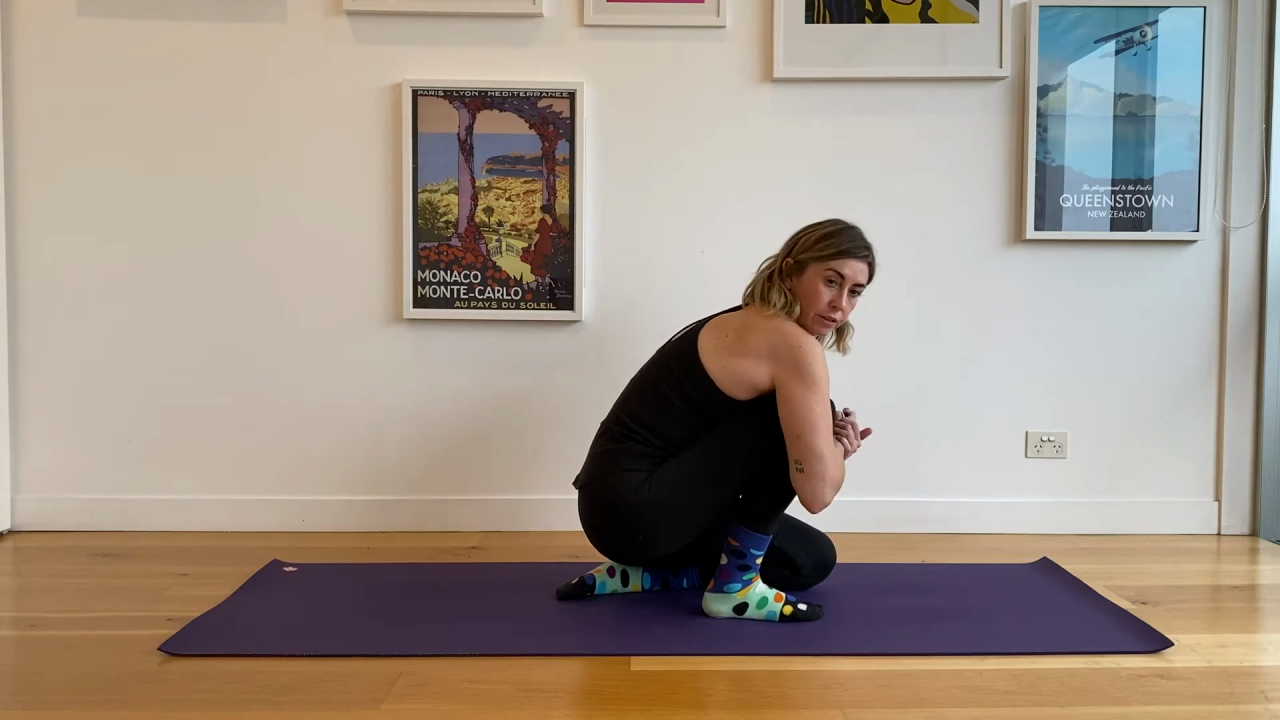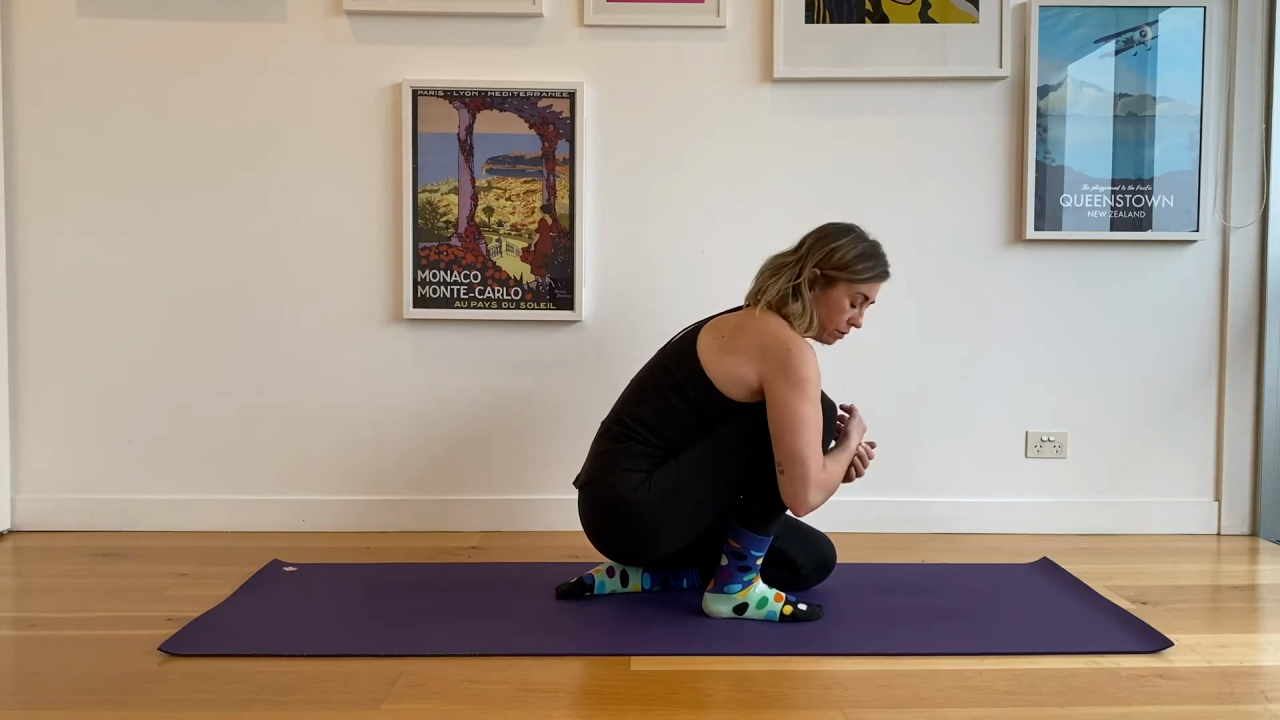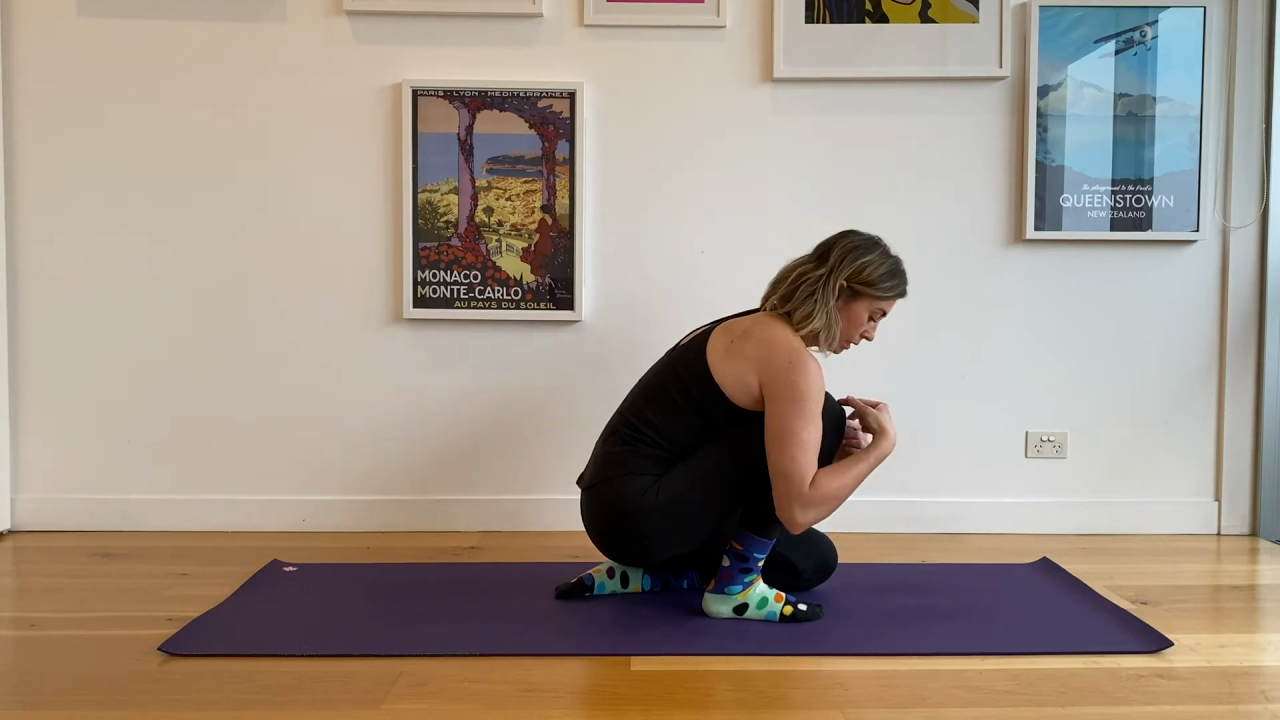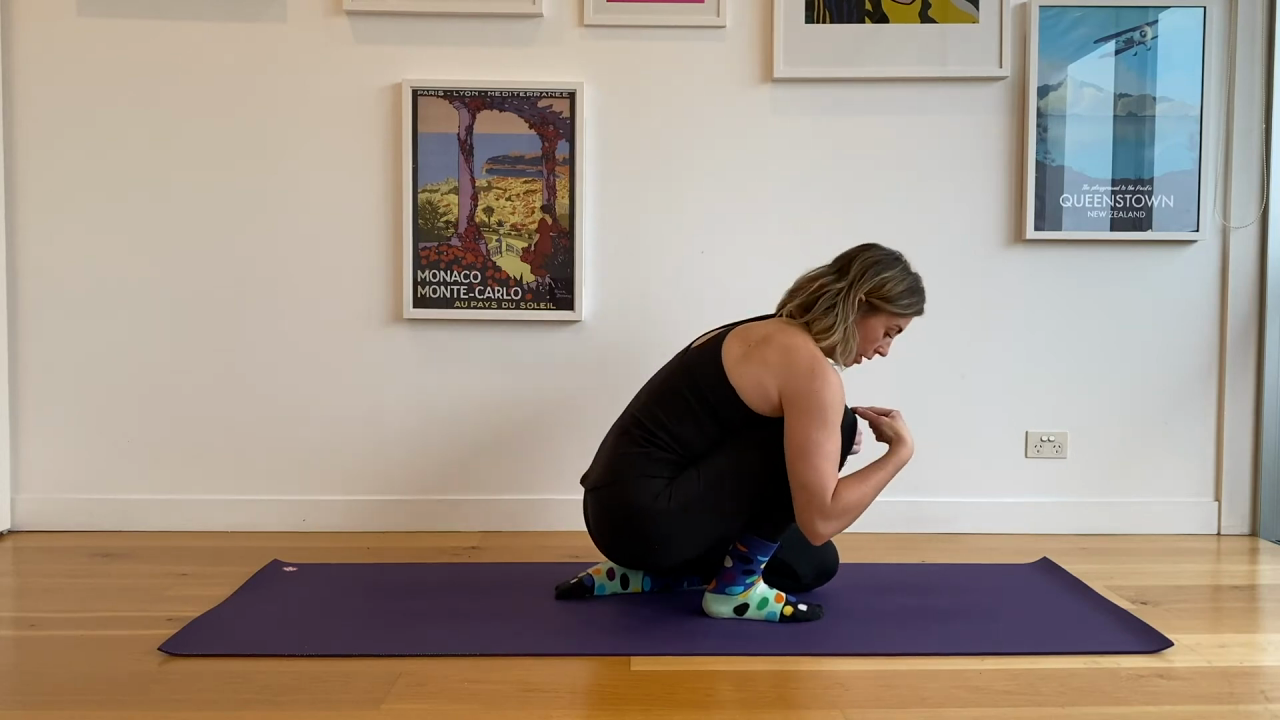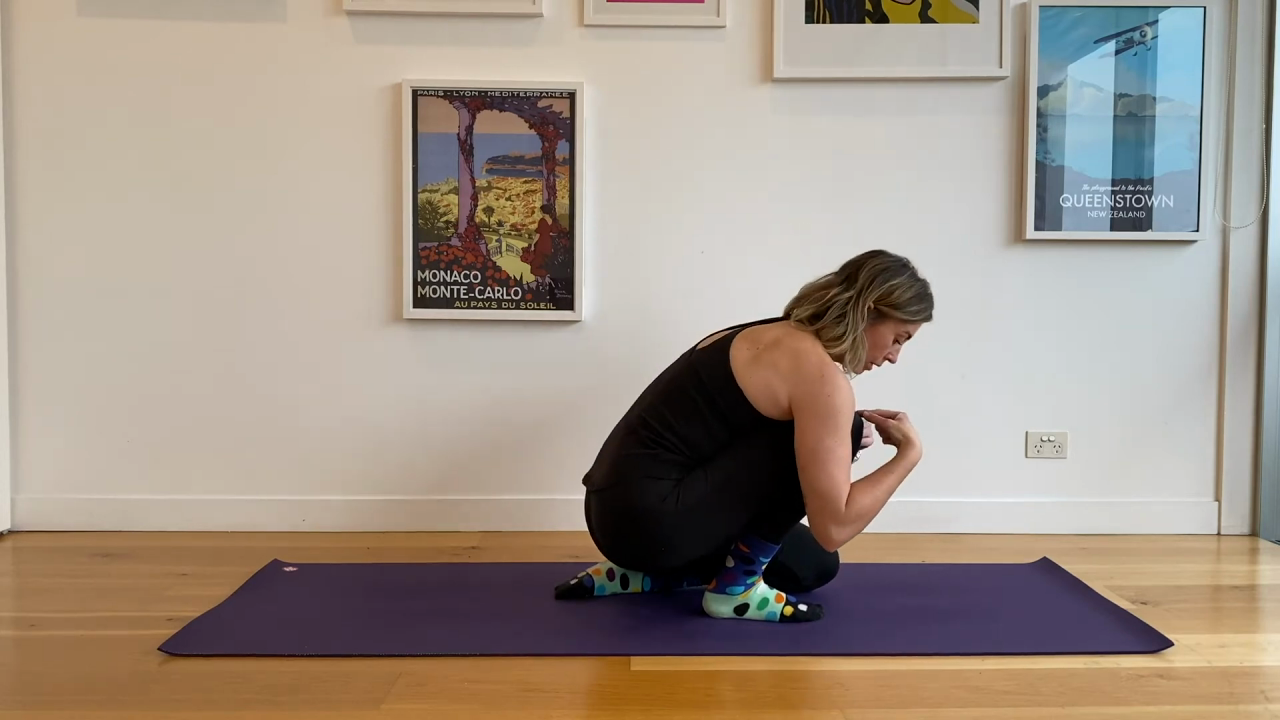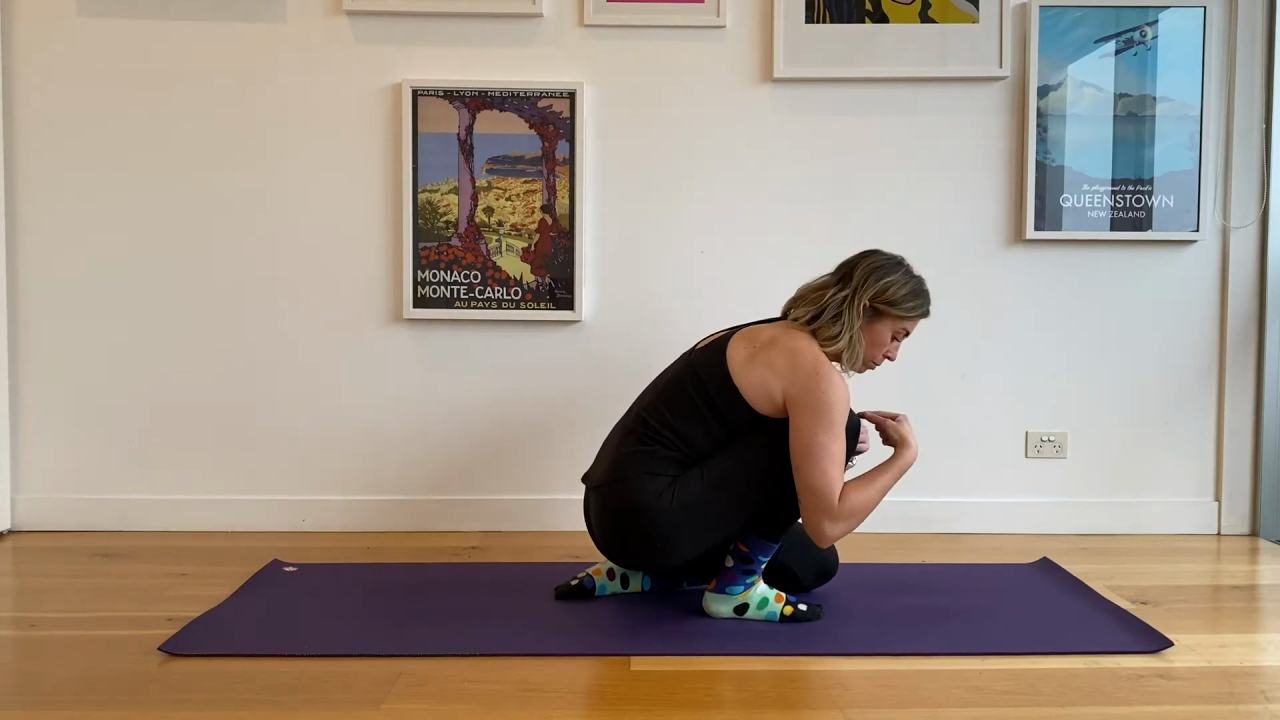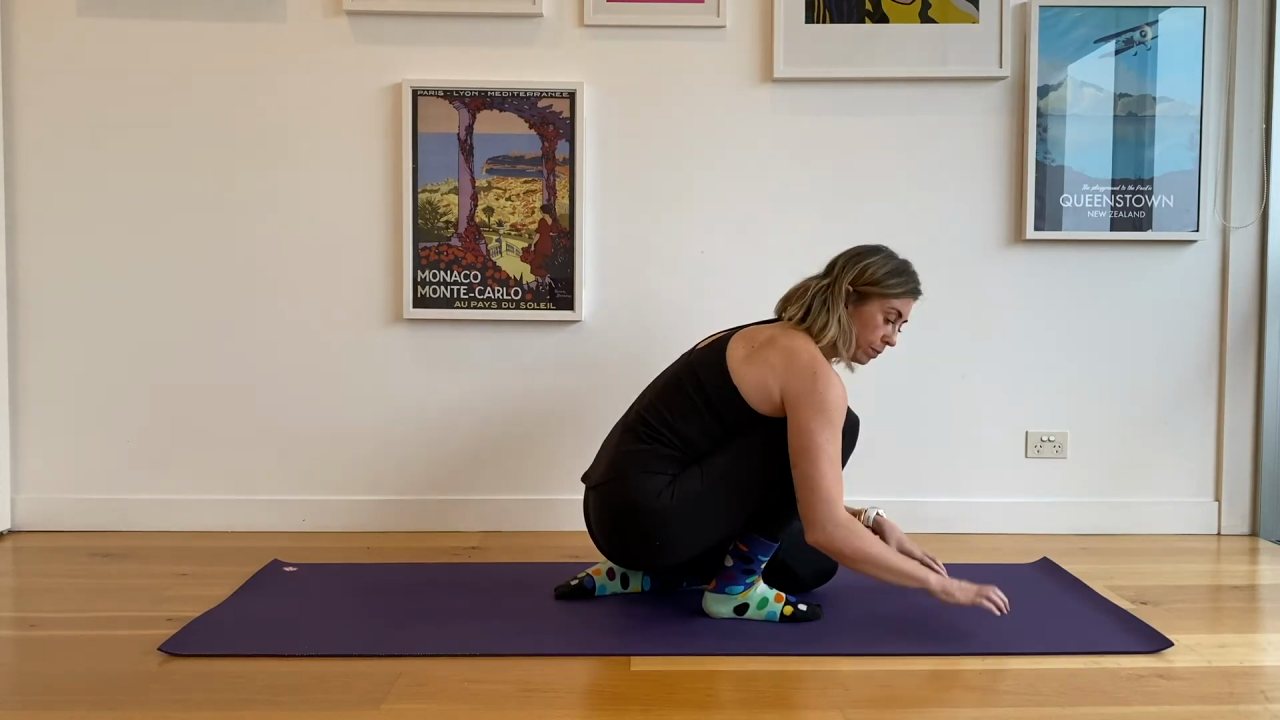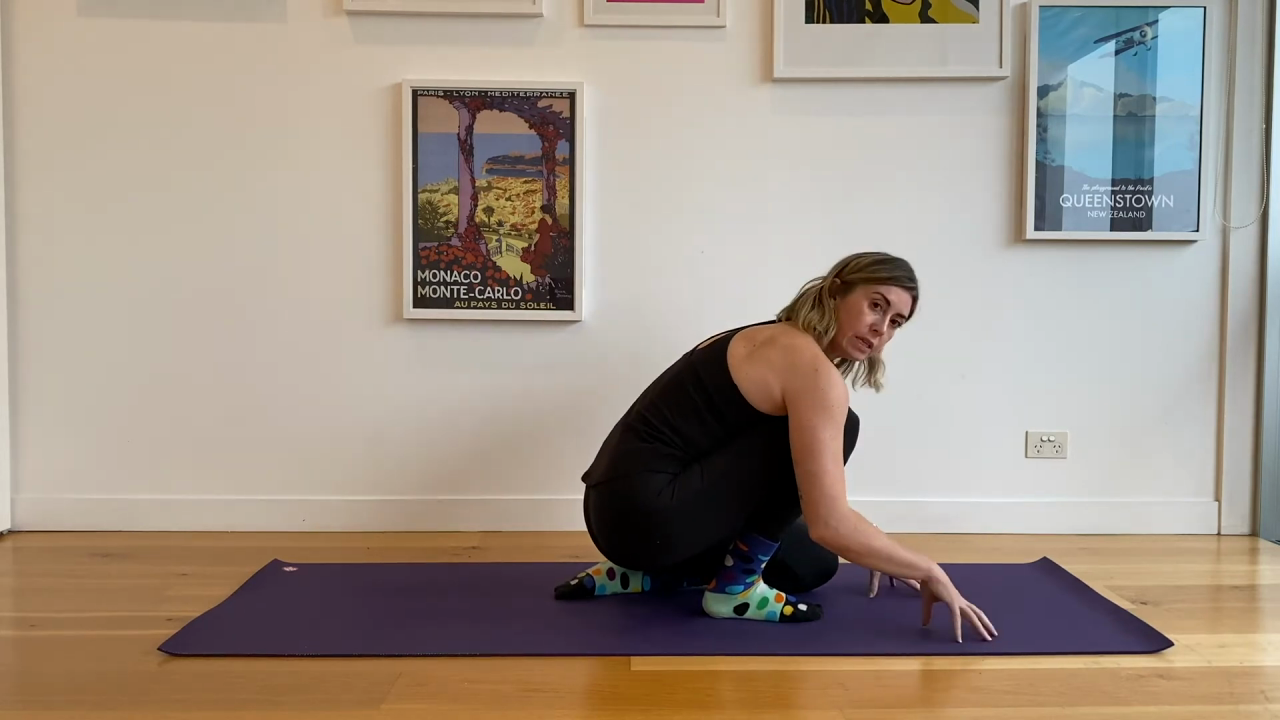
dt=0.4s
person 1, frame 1
left shoulder: (752, 326)
right shoulder: (795, 345)
right elbow: (817, 491)
left wrist: (831, 445)
right wrist: (838, 448)
left hip: (635, 500)
right hip: (632, 508)
left knee: (812, 559)
right knee: (803, 416)
left ankle: (638, 576)
right ankle: (735, 586)
person 1, frame 2
left shoulder: (753, 327)
right shoulder: (786, 348)
right elbow: (803, 494)
left wrist: (838, 456)
right wrist: (850, 442)
left hip: (637, 500)
right hip: (632, 509)
left knee: (812, 560)
right knee: (813, 414)
left ankle: (638, 576)
right ankle: (735, 586)
person 1, frame 3
left shoulder: (759, 329)
right shoulder: (792, 359)
right elbow: (798, 508)
left wrist: (828, 449)
right wrist: (883, 442)
left hip: (626, 501)
right hip: (636, 512)
left knee: (813, 562)
right knee: (824, 418)
left ankle: (639, 576)
right ankle: (735, 586)
person 1, frame 4
left shoulder: (769, 334)
right shoulder: (811, 368)
right elbow: (819, 520)
left wrist: (827, 442)
right wrist: (901, 450)
right hip: (645, 517)
left knee: (814, 564)
right knee: (837, 429)
left ankle: (638, 576)
right ankle: (736, 587)
person 1, frame 5
left shoulder: (773, 338)
right shoulder: (820, 375)
right elbow: (833, 526)
left wrist: (840, 440)
right wrist: (910, 453)
right hip: (648, 517)
left knee: (813, 566)
left ankle: (637, 576)
right ankle: (736, 587)
person 1, frame 6
left shoulder: (773, 339)
right shoulder: (816, 374)
right elbow: (826, 522)
left wrist: (833, 456)
right wrist: (905, 453)
left hip: (625, 505)
right hip: (647, 515)
left knee: (813, 566)
right knee: (843, 428)
left ankle: (637, 575)
right ankle: (736, 586)
person 1, frame 7
left shoulder: (773, 342)
right shoulder: (811, 372)
left elbow: (797, 492)
right elbow: (824, 527)
left wrist: (872, 523)
right wrist: (936, 582)
left hip: (627, 505)
right hip: (649, 512)
left knee: (811, 564)
left ankle: (636, 575)
right ankle: (735, 586)
person 1, frame 8
left shoulder: (777, 343)
right shoulder: (812, 369)
left elbow: (809, 500)
right elbow: (828, 522)
left wrist: (878, 550)
right wrist: (929, 572)
left hip: (627, 503)
right hip: (646, 512)
left knee: (812, 565)
right knee: (836, 430)
left ankle: (638, 576)
right ankle: (736, 587)
